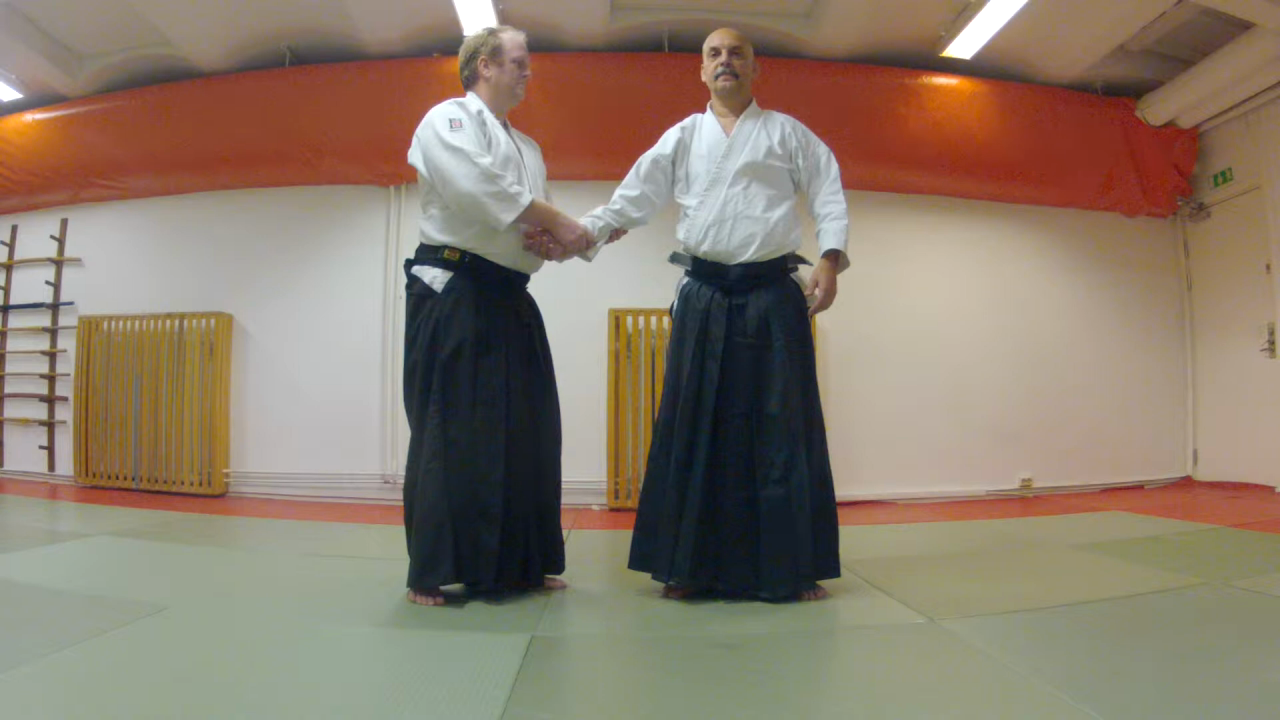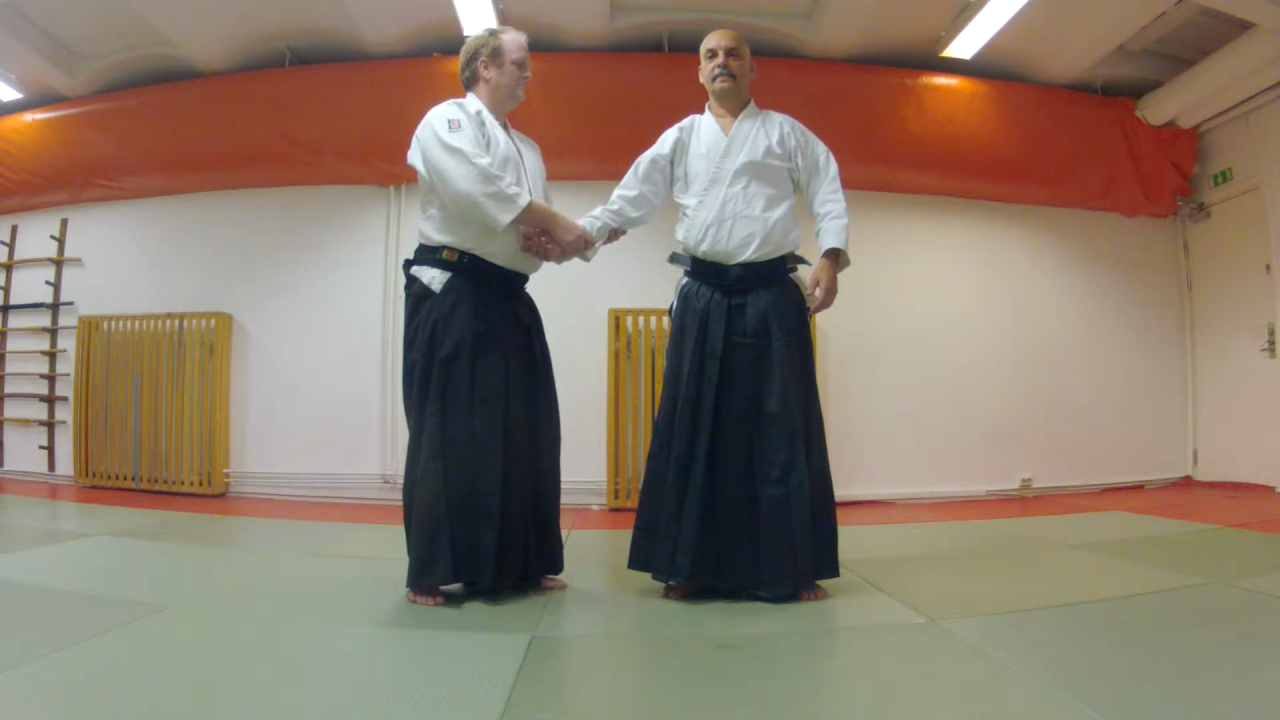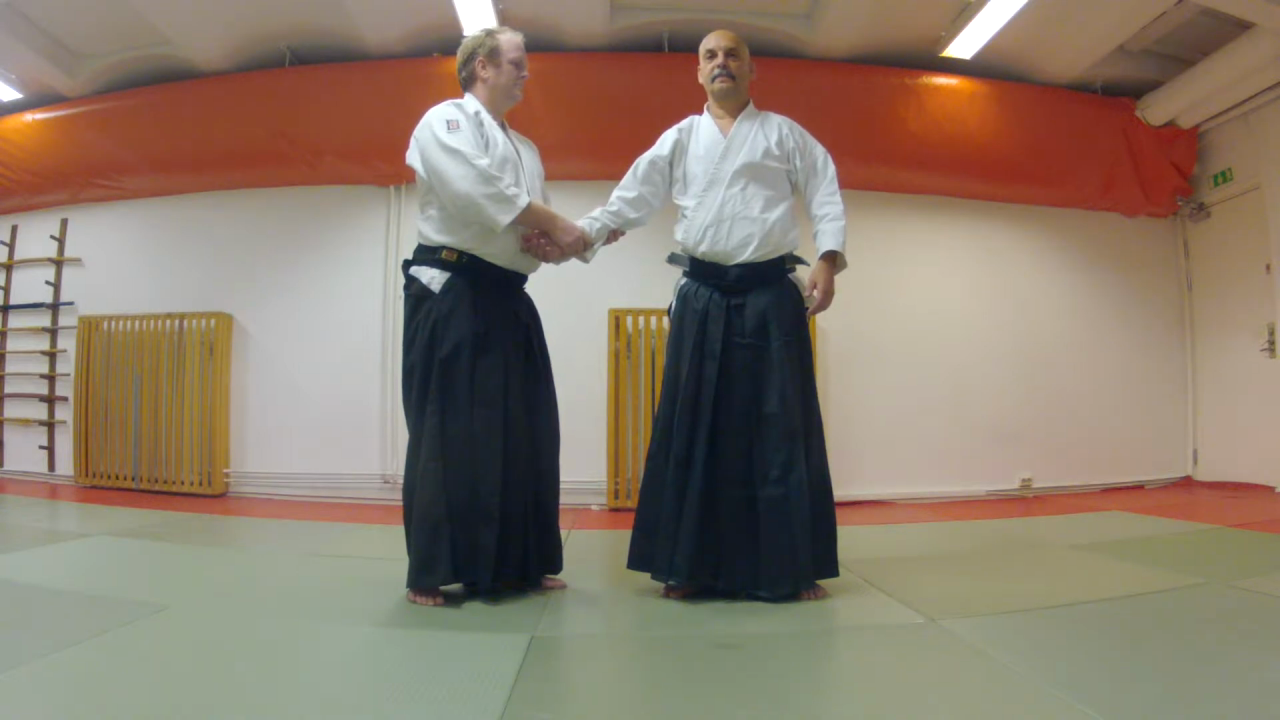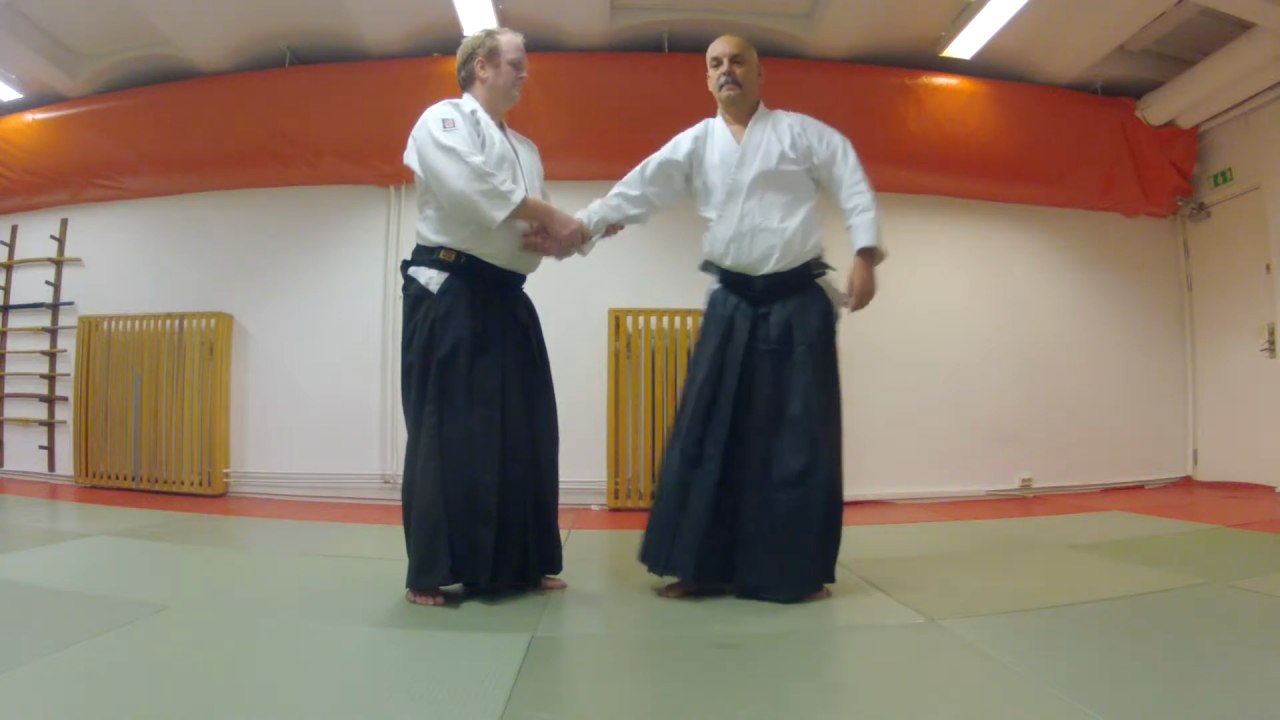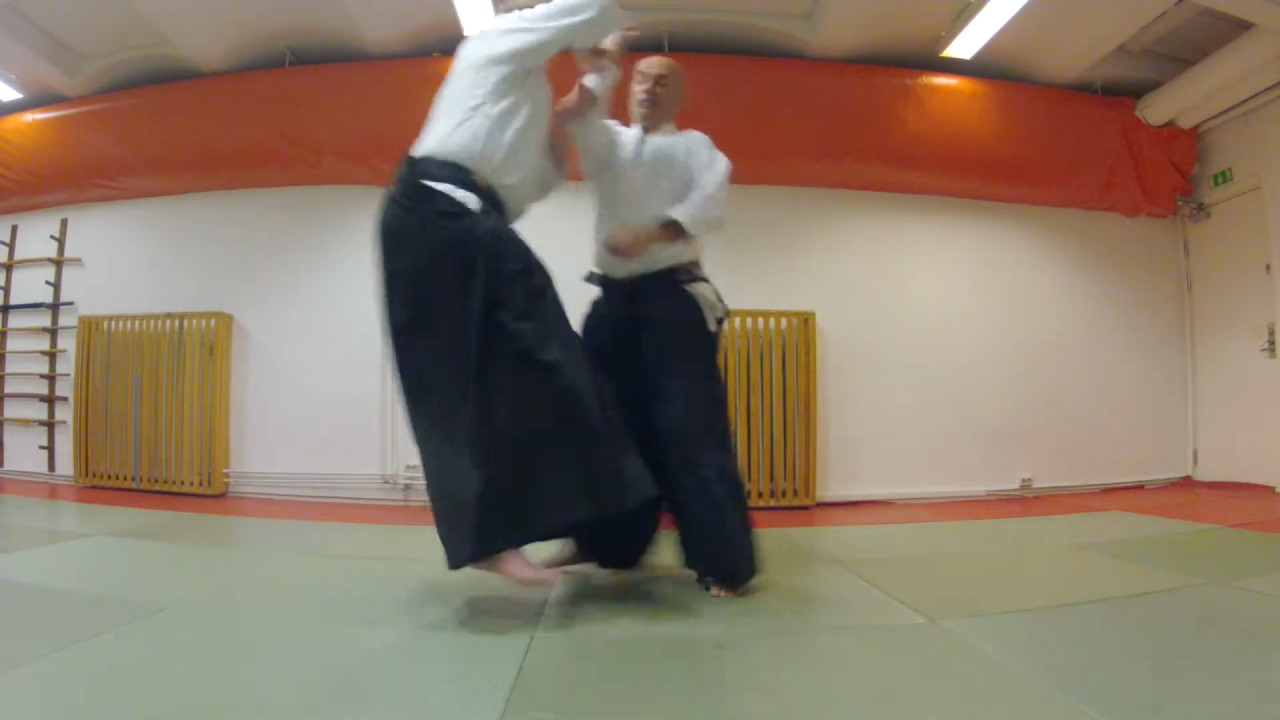
dt=1s
person 1, frame 1
left shoulder: (527, 146)
right shoulder: (449, 119)
left elbow: (539, 228)
right elbow: (478, 188)
left wrist: (578, 236)
right wrist: (556, 222)
left hip: (509, 299)
right hip: (453, 294)
left knee: (526, 432)
right knee: (450, 432)
left ankle: (518, 563)
right ankle: (431, 571)
person 1, frame 2
left shoulder: (525, 147)
right shoulder: (448, 120)
left elbow: (541, 229)
right elbow: (476, 189)
left wrist: (574, 238)
right wrist: (556, 223)
left hip: (508, 298)
right hip: (452, 293)
left knee: (523, 432)
right knee: (449, 433)
left ankle: (516, 563)
right ankle: (430, 571)
person 1, frame 3
left shoulder: (524, 148)
right shoulder: (447, 120)
left elbow: (539, 232)
right elbow: (476, 190)
left wrist: (573, 241)
right wrist: (556, 225)
left hip: (507, 299)
right hip: (451, 293)
left knee: (523, 433)
right knee: (449, 433)
left ankle: (517, 563)
right ankle: (431, 571)
person 1, frame 4
left shoulder: (524, 147)
right shoulder: (444, 119)
left elbow: (533, 227)
right elbow: (471, 186)
left wrist: (567, 230)
right wrist: (550, 216)
left hip: (505, 300)
right hip: (450, 293)
left knee: (522, 434)
right knee: (450, 433)
left ankle: (518, 563)
right ankle: (430, 571)
person 1, frame 5
left shoulder: (517, 98)
left elbow: (530, 178)
left wrist: (558, 125)
left hip: (426, 220)
right hip: (445, 216)
right knee: (521, 357)
right ankle: (493, 536)
person 2, frame 1
left shoulder: (788, 132)
right shoulder: (681, 138)
left elbow: (828, 194)
right elbow: (632, 197)
left wrist: (829, 259)
left hip: (773, 296)
right hip: (704, 297)
left knee: (781, 429)
right knee: (694, 429)
left ankle: (792, 566)
right ankle: (691, 564)
person 2, frame 2
left shoulder: (786, 132)
right shoulder: (680, 139)
left elbow: (828, 194)
right elbow: (630, 199)
left wrist: (830, 258)
left hip: (773, 295)
right hip: (703, 298)
left knee: (781, 429)
right knee: (694, 429)
left ankle: (791, 566)
right ankle: (691, 564)
person 2, frame 3
left shoulder: (785, 133)
right shoulder: (678, 140)
left elbow: (825, 195)
right elbow: (630, 199)
left wrist: (828, 259)
left hip: (771, 295)
right hip: (702, 297)
left knee: (780, 429)
right knee: (694, 429)
left ankle: (791, 566)
right ankle: (692, 565)
person 2, frame 4
left shoulder: (800, 131)
right shoulder: (694, 143)
left elbow: (853, 184)
right elbow: (638, 192)
left wrist: (864, 255)
right wrist: (580, 226)
left hip: (797, 300)
right hip: (732, 302)
left knee: (799, 433)
right knee: (706, 429)
left ankle: (797, 569)
right ankle: (699, 564)
person 2, frame 5
left shoulder: (695, 146)
right shoulder: (606, 139)
left elbow: (710, 203)
right elbow: (566, 129)
left wrist: (654, 233)
right wrist: (600, 72)
left hip: (675, 303)
right hip: (616, 303)
left knee: (688, 429)
left ankle: (726, 562)
right ankle: (597, 541)
